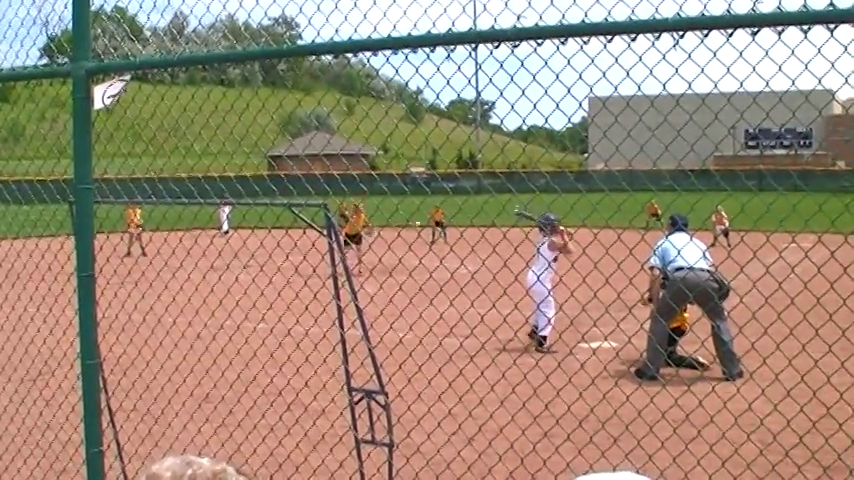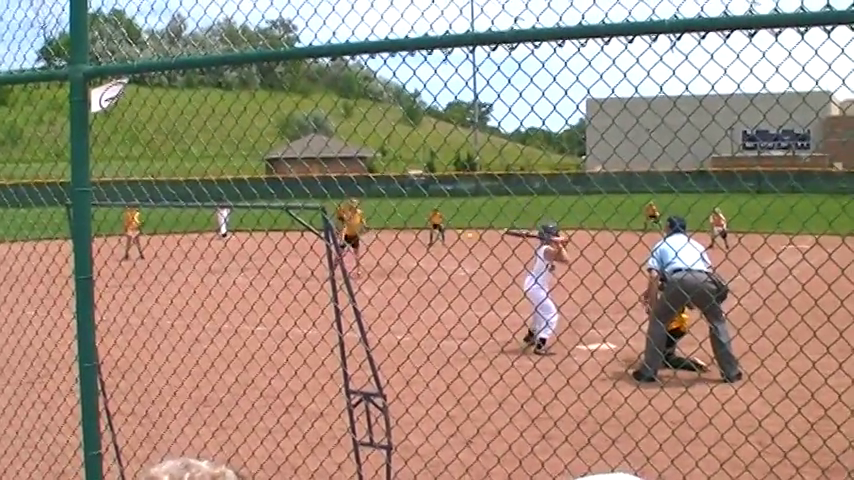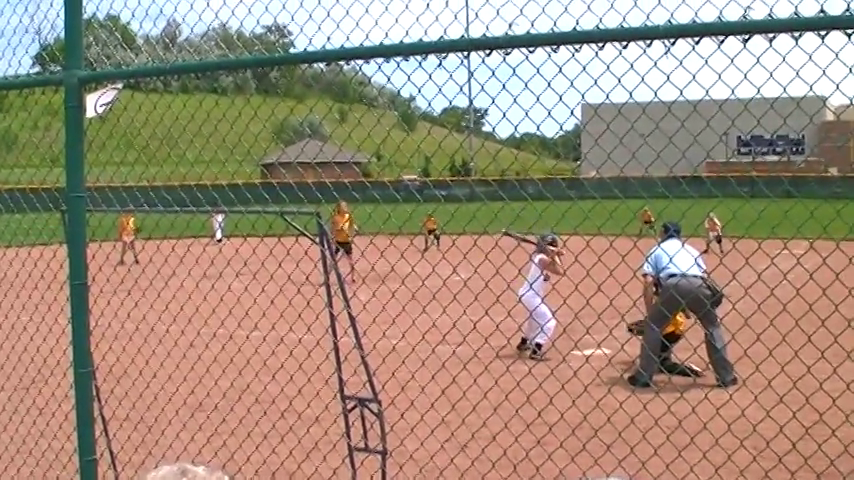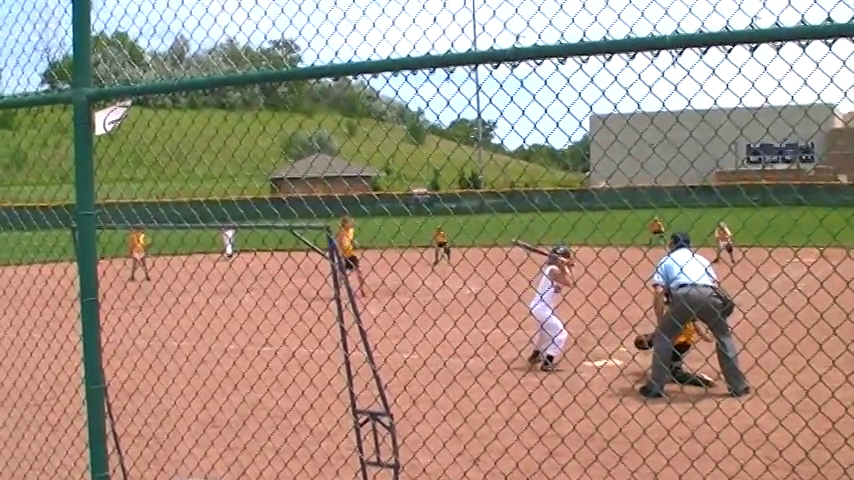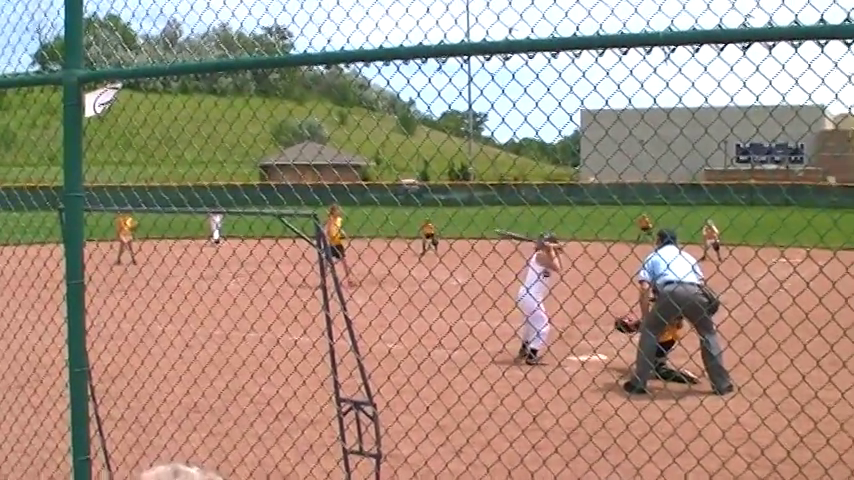
dt=0.2s
person 1, frame 1
left shoulder: (663, 243)
right shoulder: (698, 243)
left elbow: (655, 275)
right elbow: (711, 269)
left wrist: (655, 305)
left hip: (680, 279)
right hip: (706, 279)
left knee: (659, 318)
right knee: (720, 319)
left ankle: (650, 369)
right ankle: (733, 369)
person 1, frame 2
left shoulder: (661, 245)
right shoulder: (696, 244)
left elbow: (653, 277)
right elbow: (710, 271)
left wrist: (653, 307)
left hip: (678, 280)
right hip: (704, 280)
left knee: (657, 320)
right knee: (718, 321)
left ankle: (648, 371)
right ankle: (731, 371)
person 1, frame 3
left shoulder: (656, 250)
right shoulder: (691, 249)
left elbow: (648, 282)
left wrist: (650, 313)
left hip: (674, 285)
right hip: (699, 285)
left knee: (652, 325)
right knee: (713, 326)
left ankle: (643, 376)
right ankle: (726, 376)
person 1, frame 4
left shoulder: (666, 260)
right shoulder: (701, 259)
left elbow: (659, 293)
left wrist: (660, 323)
left hip: (684, 295)
right hip: (709, 295)
left knee: (663, 336)
right knee: (724, 336)
left ankle: (655, 387)
right ankle: (738, 386)
person 1, frame 5
left shoulder: (653, 257)
right shoulder: (687, 256)
left elbow: (644, 289)
left wrist: (645, 319)
left hip: (670, 292)
right hip: (695, 292)
left knee: (648, 332)
right knee: (709, 334)
left ankle: (638, 382)
right ankle: (722, 384)
person 2, frame 1
left shoulder: (545, 240)
right shoulder: (552, 241)
left elbow: (565, 249)
right elbow: (569, 251)
left wrist: (563, 235)
right wrist: (563, 235)
left hip: (535, 278)
right hip: (540, 281)
left knee: (542, 307)
right knee: (548, 310)
left ankle: (534, 333)
right ankle: (541, 343)
person 2, frame 2
left shoulder: (542, 247)
right shoulder: (548, 250)
left elbow: (561, 254)
right elbow: (566, 260)
left wrist: (560, 244)
right wrist: (559, 245)
left hip: (532, 284)
right hip: (536, 287)
left knee: (541, 311)
right knee: (551, 314)
left ankle: (530, 336)
right ankle: (540, 345)
person 2, frame 3
left shoulder: (539, 256)
right shoulder: (543, 259)
left elbow: (559, 269)
right elbow: (560, 272)
left wrist: (556, 255)
right wrist: (554, 255)
left hip: (527, 294)
right hip: (531, 296)
left knee: (535, 318)
right knee: (549, 321)
left ankle: (523, 343)
right ankle: (536, 351)
person 2, frame 4
left shoulder: (549, 268)
right shoulder: (554, 270)
left elbow: (568, 281)
right elbow: (569, 283)
left wrist: (566, 267)
right wrist: (564, 266)
left hip: (538, 307)
right hip: (542, 309)
left knee: (546, 331)
right knee: (561, 333)
left ankle: (535, 355)
right ankle: (547, 363)
person 2, frame 5
left shoulder: (542, 255)
right shoulder: (540, 255)
left elbow: (556, 267)
right elbow: (557, 268)
left wrist: (555, 252)
right wrist: (551, 250)
left hip: (527, 295)
right hip: (531, 297)
left knee: (531, 322)
right knee: (543, 325)
left ankle: (524, 350)
right ankle: (532, 356)
